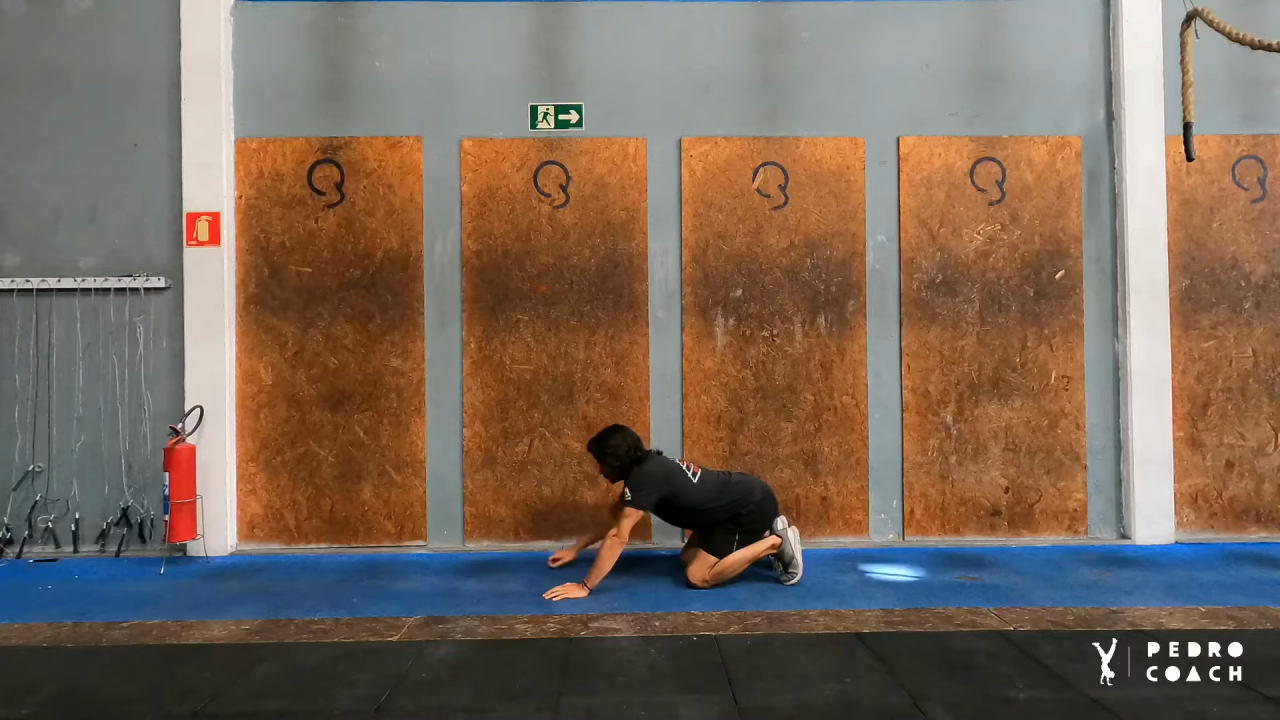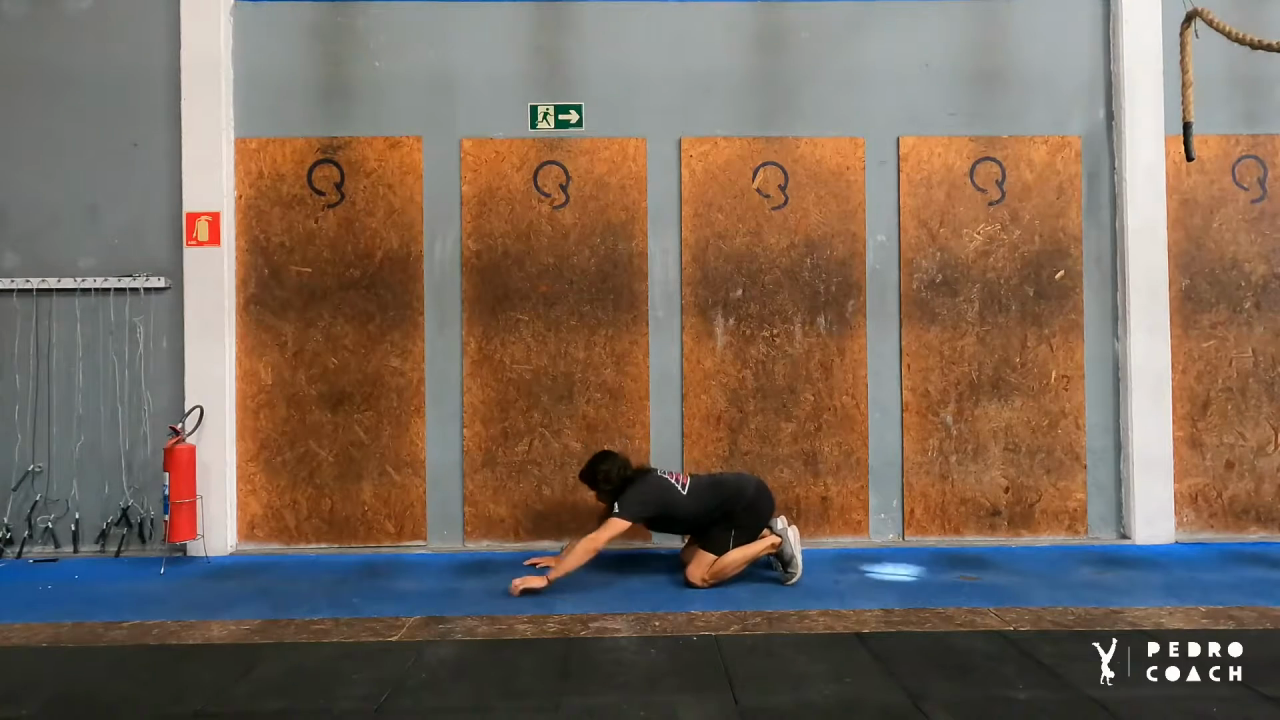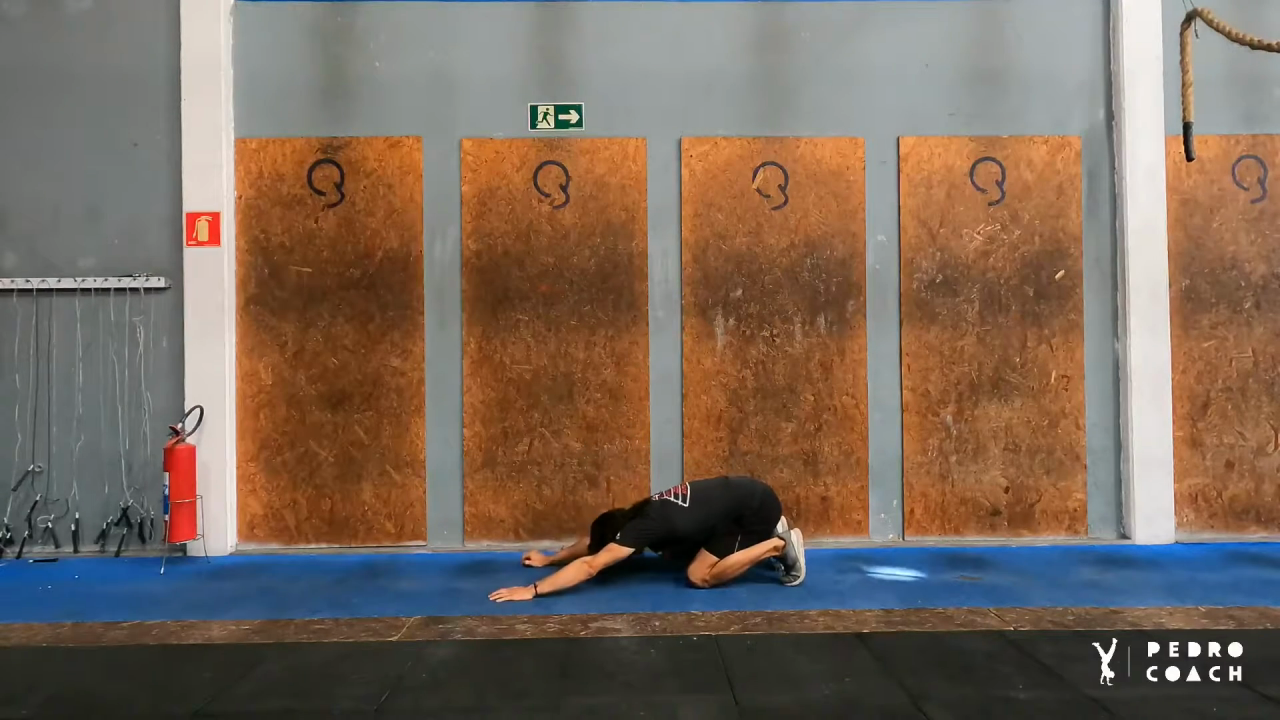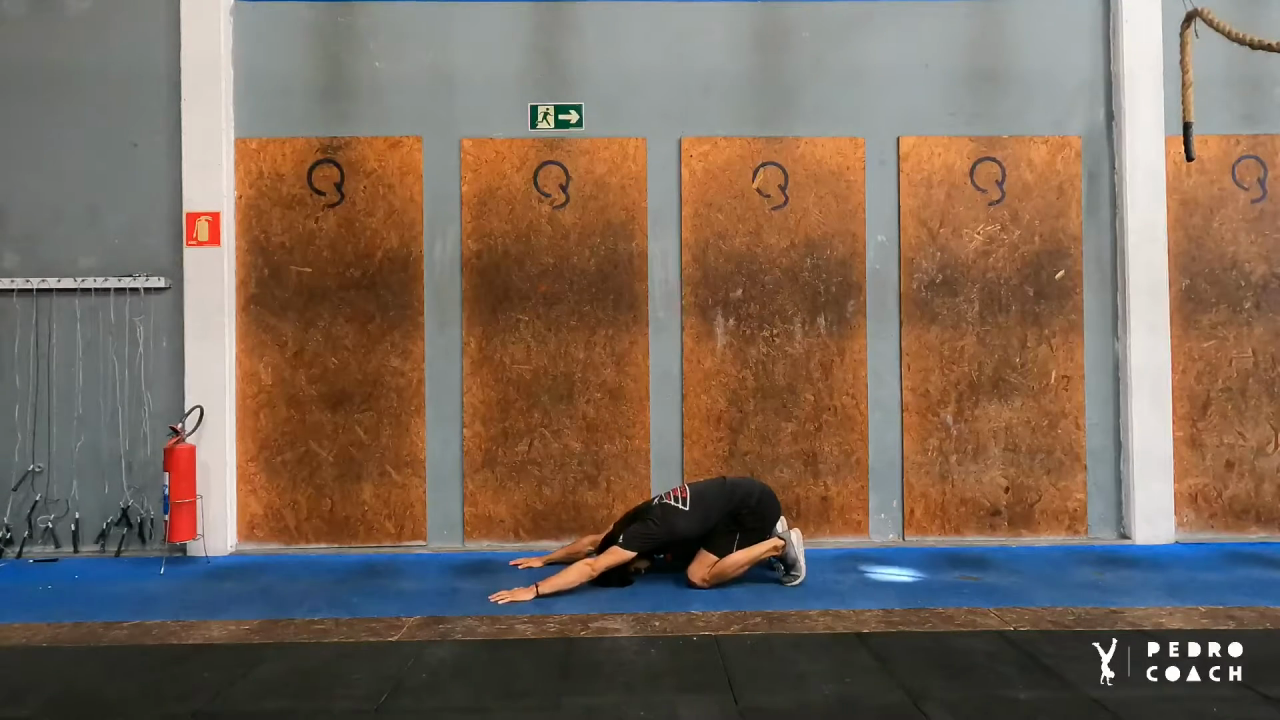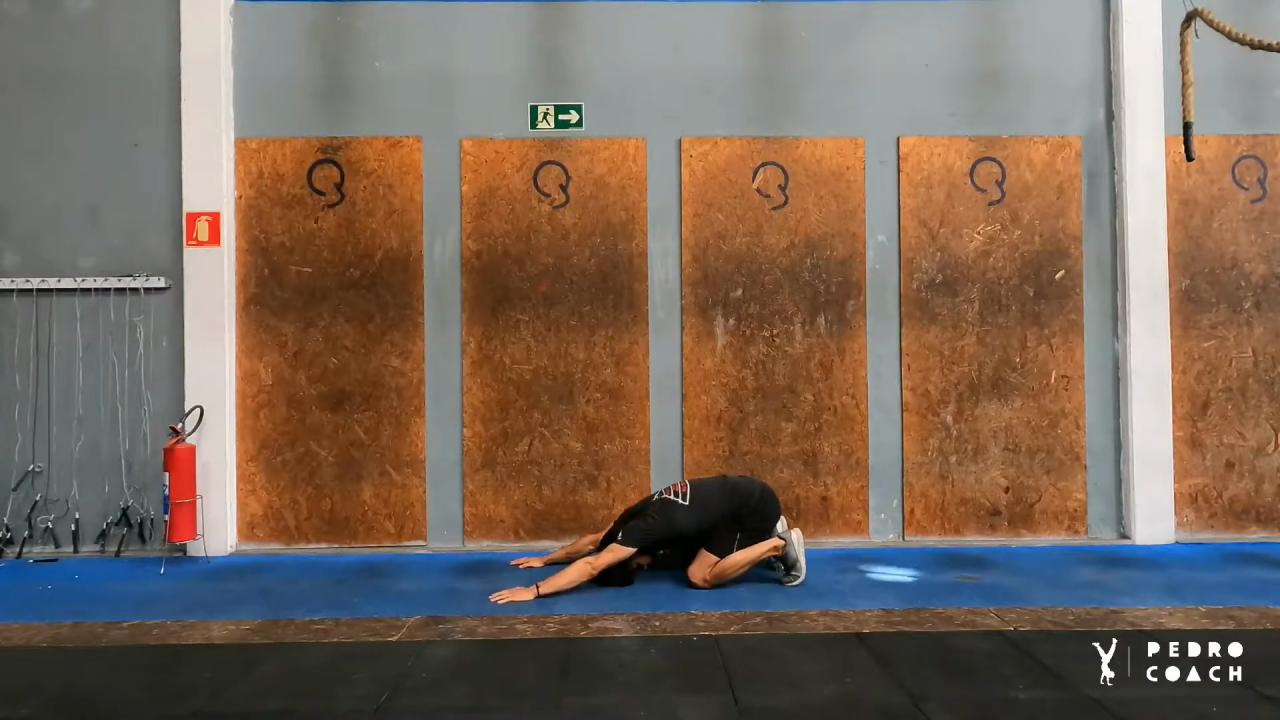
dt=0.7s
person 1, frame 1
left shoulder: (645, 476)
right shoulder: (645, 465)
left elbow: (618, 537)
right elbow: (618, 516)
left wrist: (584, 587)
right wrist: (576, 548)
left hip: (752, 506)
right hip: (742, 494)
left knee: (699, 576)
right knee: (688, 558)
left ankle: (775, 543)
right ankle: (769, 532)
person 1, frame 2
left shoulder: (638, 497)
right shoulder: (641, 482)
left elbow: (595, 542)
right elbow: (600, 530)
left wrist: (547, 578)
right wrist: (558, 559)
left hip: (749, 501)
right hip: (741, 492)
left knee: (699, 576)
right knee: (689, 556)
left ankle: (776, 541)
right ankle: (769, 529)
person 1, frame 3
left shoulder: (644, 527)
right shoulder: (641, 514)
left elbow: (590, 566)
right elbow: (593, 542)
left wrist: (532, 590)
right wrist: (548, 559)
left hip: (755, 506)
right hip: (745, 494)
left knee: (700, 575)
right knee: (692, 557)
left ankle: (778, 545)
right ankle: (770, 534)
person 1, frame 4
left shoulder: (647, 531)
right shoulder: (638, 519)
left elbow: (592, 567)
right elbow: (592, 543)
left wrist: (533, 590)
right wrist: (544, 559)
left hip: (753, 504)
right hip: (741, 494)
left knee: (700, 575)
right knee: (692, 558)
left ankle: (779, 544)
right ankle: (769, 532)
person 1, frame 5
left shoulder: (646, 528)
right shoulder: (639, 516)
left elbow: (591, 566)
right elbow: (593, 542)
left wrist: (533, 591)
right wrist: (544, 559)
left hip: (754, 505)
right hip: (742, 494)
left knee: (701, 576)
right knee: (693, 556)
left ankle: (780, 545)
right ankle: (769, 533)
